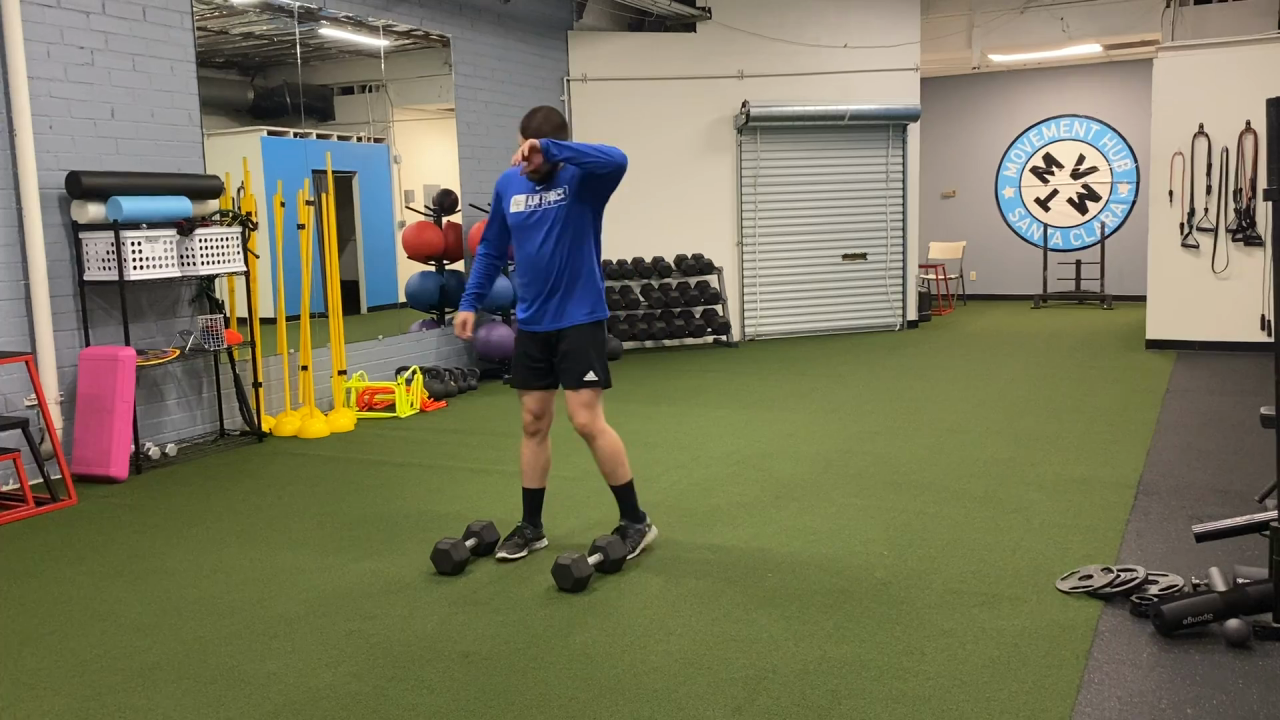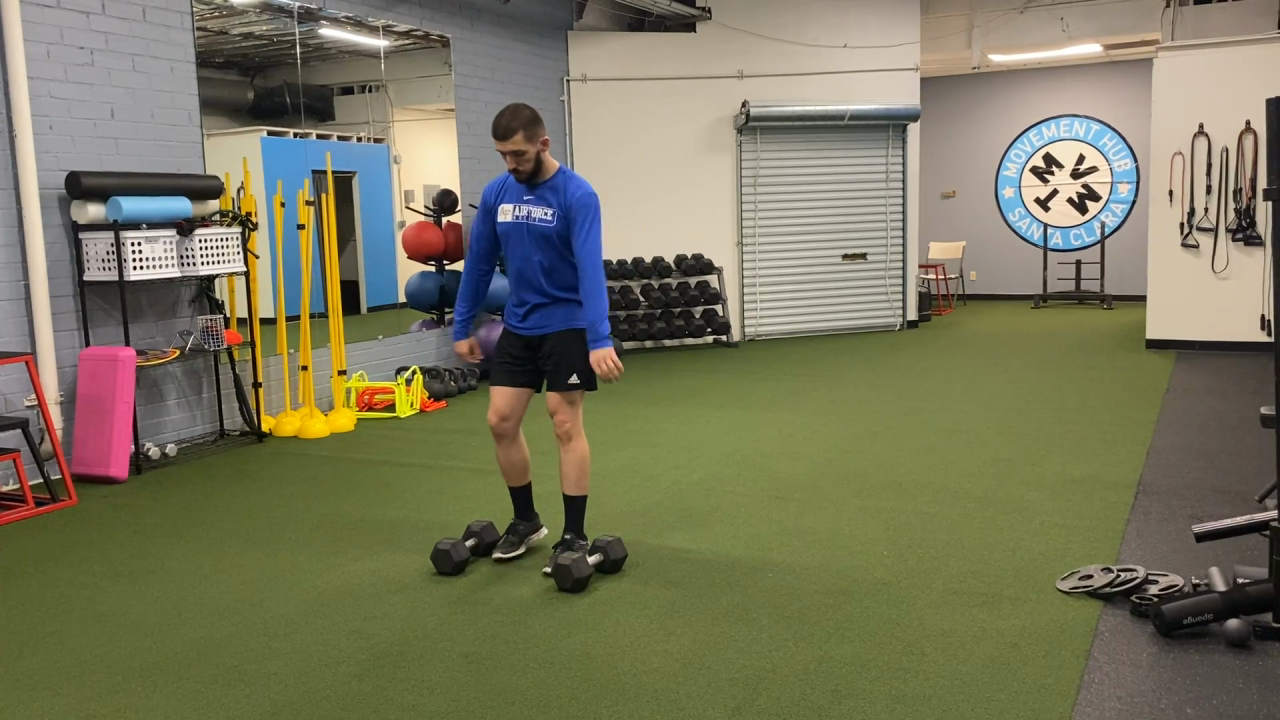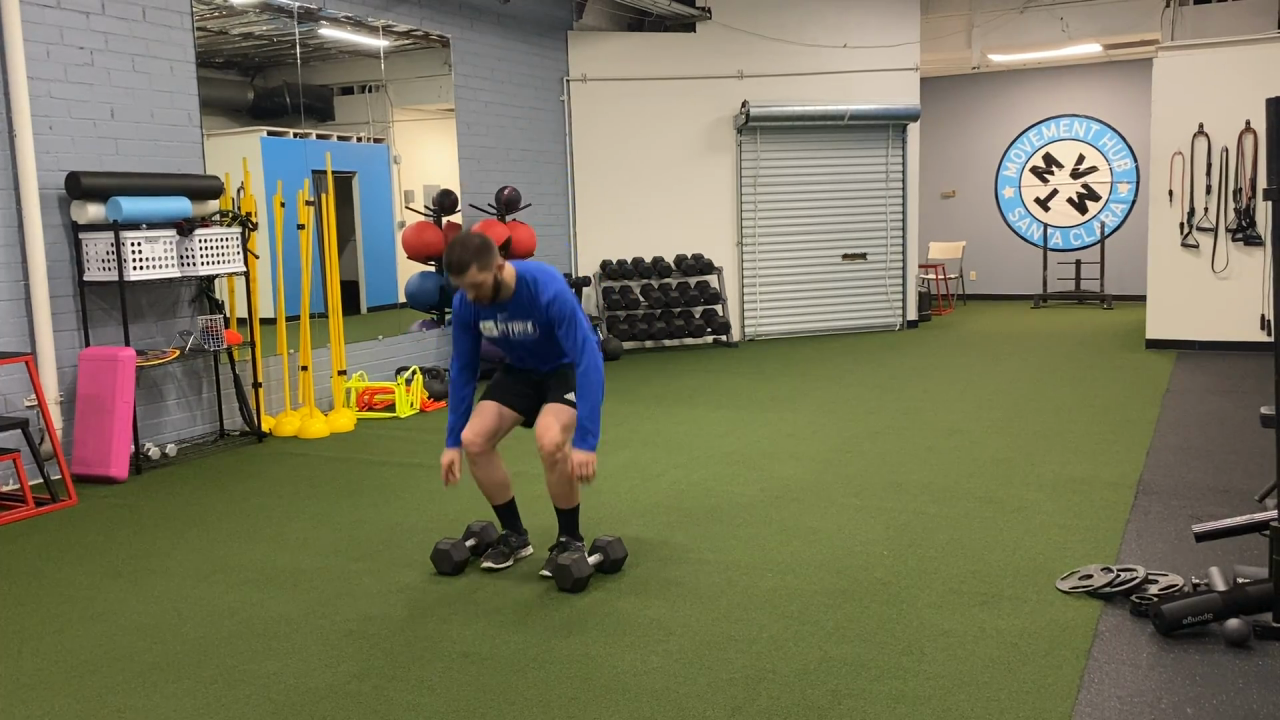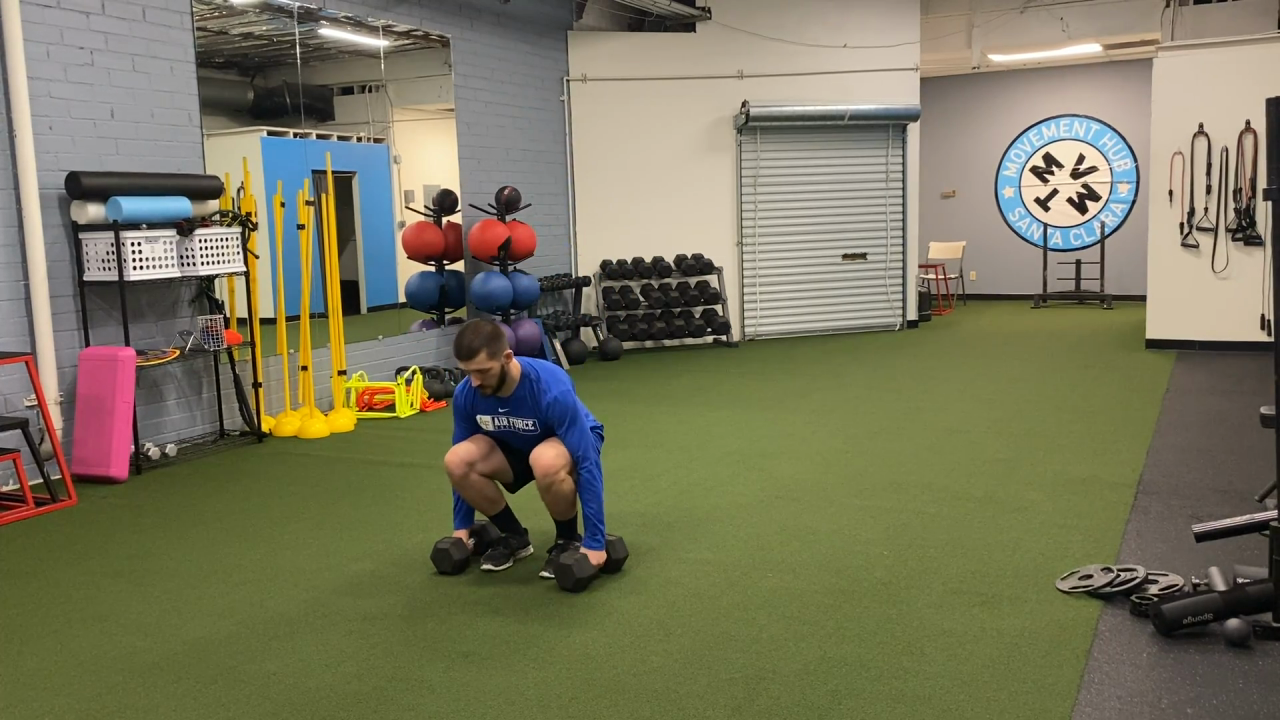
dt=0.7s
person 1, frame 1
left shoulder: (584, 177)
right shoulder: (507, 185)
left elbow: (617, 160)
right elbow: (490, 250)
left wrist: (548, 148)
right wrist: (470, 302)
left hip: (579, 320)
right hip: (531, 324)
left knee: (587, 422)
right knee: (533, 425)
left ankle: (635, 520)
right ankle: (531, 525)
person 1, frame 2
left shoulder: (577, 194)
right shoulder: (495, 194)
left elbow: (590, 268)
right elbow: (478, 264)
left wrist: (601, 339)
right wrist: (462, 327)
left hip: (569, 328)
right hip: (516, 328)
left knee: (566, 428)
right knee: (501, 423)
left ankle: (575, 535)
right ankle: (525, 521)
person 1, frame 3
left shoulder: (548, 291)
right shoulder: (466, 301)
left elbow: (588, 362)
right elbow: (463, 369)
left wrist: (585, 441)
right wrist: (453, 441)
left hip: (568, 366)
right hip: (520, 369)
left knee: (550, 441)
right knee: (475, 441)
left ankle: (570, 539)
right ankle: (514, 534)
person 1, frame 4
left shoulder: (552, 391)
right shoulder: (466, 394)
left elbow: (587, 463)
right elbow: (465, 459)
left wrist: (595, 543)
right wrist: (462, 526)
left hip: (570, 447)
right hip: (516, 448)
left knee: (546, 462)
right knee: (456, 461)
left ankle: (569, 540)
right ankle: (513, 535)
